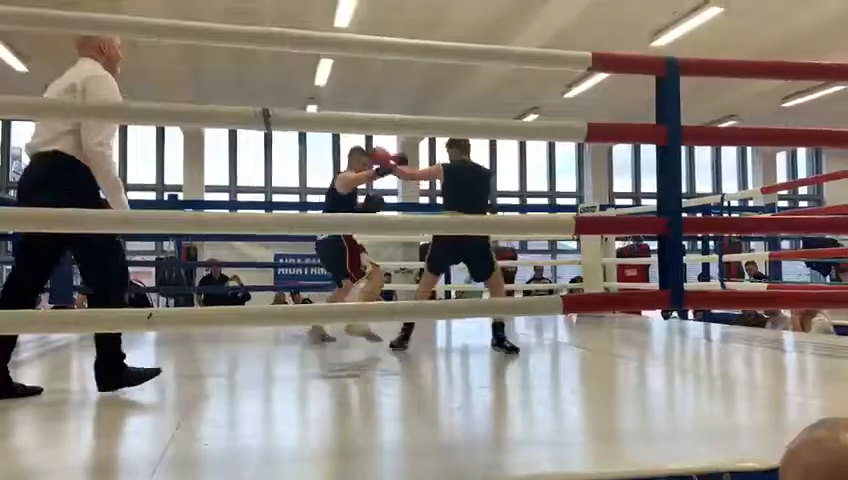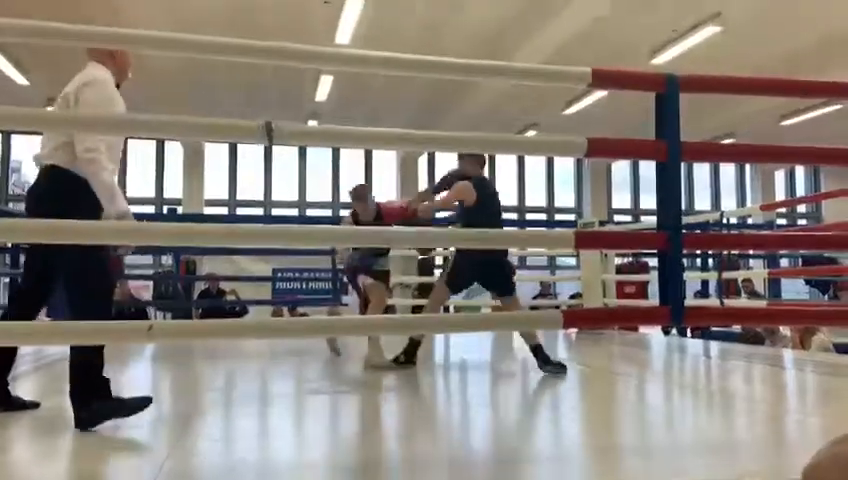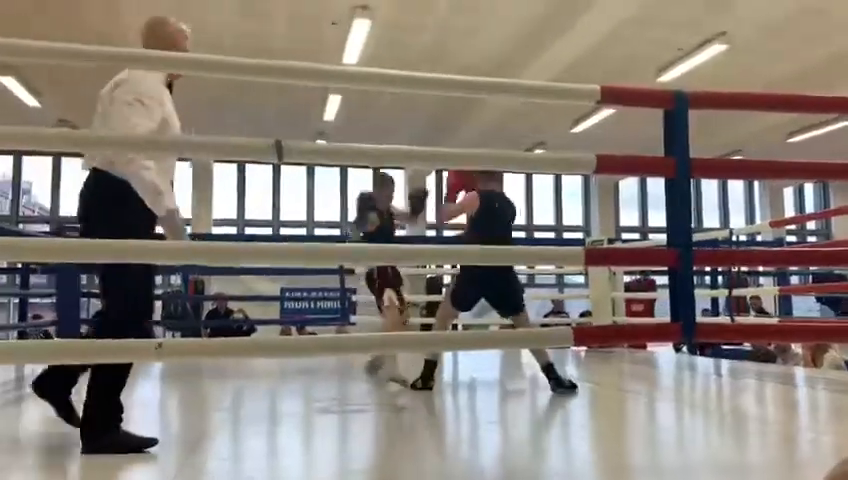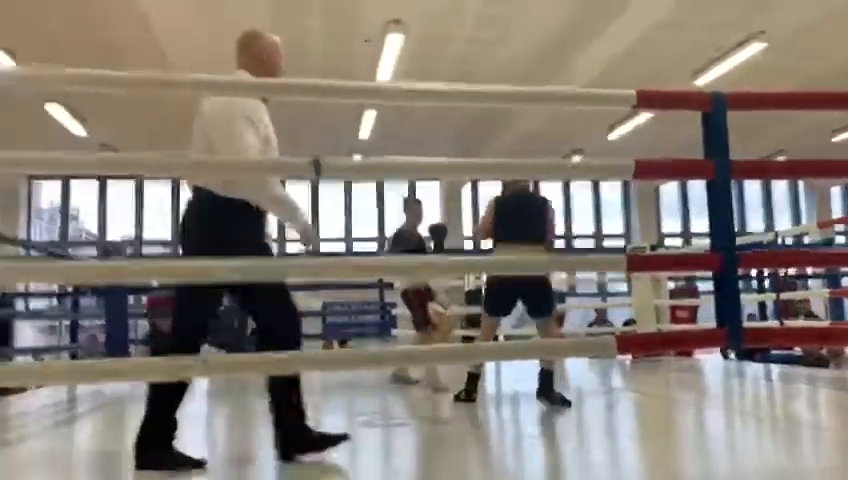
dt=0.3s
person 1, frame 1
left shoulder: (62, 83)
right shoulder: (98, 79)
right elbow: (96, 145)
right wrist: (119, 203)
left hip: (37, 179)
right hip: (68, 182)
right knee: (109, 273)
right ankle: (111, 368)
person 1, frame 2
left shoulder: (84, 87)
right shoulder: (99, 86)
right elbow: (90, 153)
right wrist: (118, 208)
left hip: (57, 194)
right hip: (69, 196)
left knee: (31, 295)
right knee: (93, 294)
right ankle: (90, 398)
person 1, frame 3
left shoulder: (152, 89)
right shoulder: (141, 82)
right elbow: (128, 153)
left wrist: (161, 209)
right wrist: (167, 207)
left hip: (127, 207)
right hip: (117, 204)
left knee: (125, 310)
right knee: (130, 312)
left ankle: (58, 380)
right ankle: (101, 426)
person 1, frame 4
left shoulder: (247, 104)
right shoulder: (234, 101)
right elbow: (250, 171)
right wrist: (299, 218)
left hip: (238, 227)
right hip: (220, 223)
left knee: (280, 324)
right knee: (189, 332)
left ankle: (295, 433)
right ankle: (153, 444)
person 2, frame 1
left shoulder: (444, 170)
right shoulder: (487, 174)
left elbow: (409, 174)
left wrist: (394, 165)
left hip: (447, 234)
right hip: (476, 236)
left knee: (426, 284)
right knee: (496, 285)
left ankle: (406, 334)
right ankle: (499, 335)
person 2, frame 2
left shoulder: (465, 186)
right shoulder: (490, 189)
left elbow: (434, 208)
left hip: (473, 254)
right hip: (497, 255)
left knee: (435, 301)
right knee: (513, 308)
left ankle: (410, 352)
right ankle: (542, 357)
person 2, frame 3
left shoulder: (477, 197)
right shoulder: (510, 206)
left elbow: (444, 215)
left hip: (477, 269)
right hip: (503, 271)
left knee: (443, 318)
right knee: (524, 325)
left ankle: (427, 376)
right ankle: (554, 377)
person 2, frame 4
left shoulder: (497, 203)
right shoulder: (544, 204)
left elbow: (481, 233)
right elbow: (549, 241)
left knee: (488, 328)
right knee: (549, 327)
left ankle: (470, 388)
right ankle: (546, 386)
person 3, frame 1
left shoulder: (349, 184)
right shoulder: (345, 178)
left elbow: (351, 213)
right elbow: (365, 176)
left hip: (326, 242)
right hip: (338, 239)
left knee: (346, 286)
right knee: (376, 276)
left ankle: (317, 327)
right ankle: (357, 321)
person 3, frame 2
left shoulder: (385, 210)
right shoulder: (349, 222)
right elbow: (347, 256)
left hip: (382, 268)
right hip: (360, 268)
left knee: (371, 313)
right knee: (379, 296)
right ankle: (374, 354)
person 3, frame 3
left shoulder: (390, 210)
right shoulder: (370, 214)
left elbow: (411, 218)
right elbow: (356, 230)
left wrist: (418, 205)
right wrist: (361, 215)
left hip: (390, 270)
right hip: (377, 271)
left knee: (402, 317)
right knee: (394, 312)
left ankle: (378, 360)
right ankle: (389, 367)
person 3, frame 4
left shoulder: (419, 237)
right shoulder: (401, 235)
right wrist: (395, 249)
left hip: (423, 288)
right hip: (413, 290)
left knee: (426, 334)
right knee: (445, 324)
left ankle: (400, 371)
right ankle: (431, 376)
